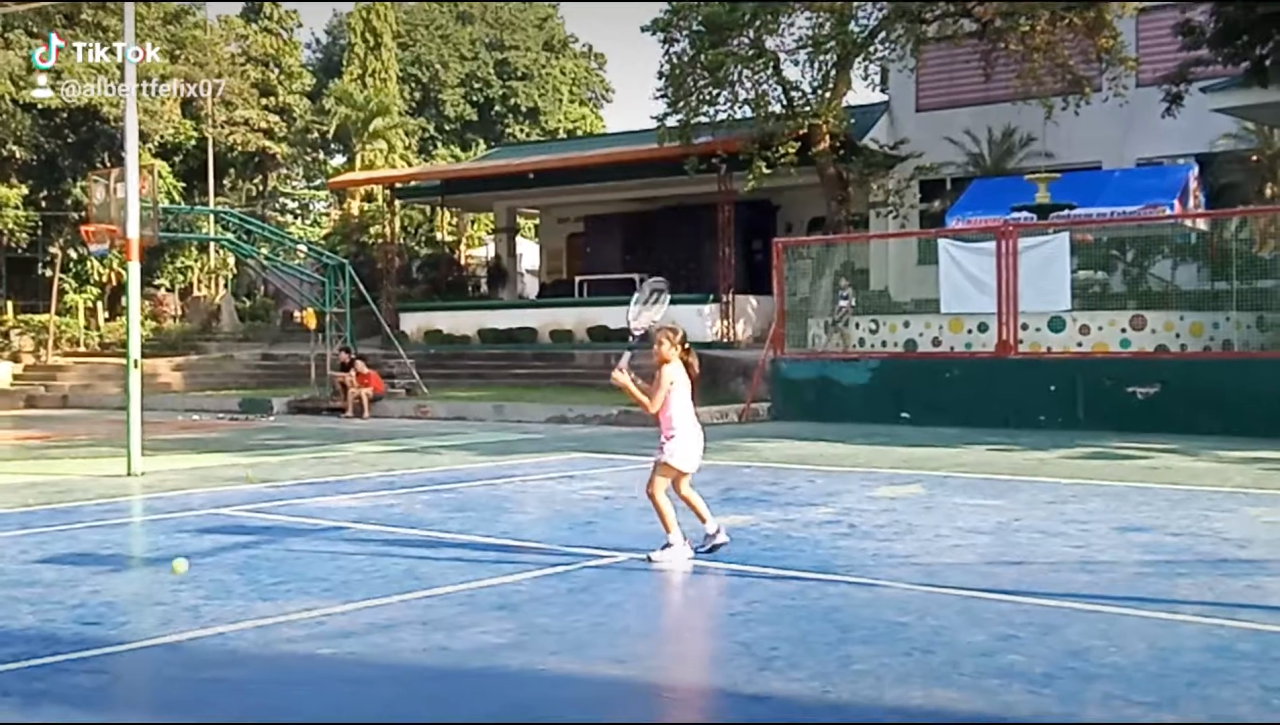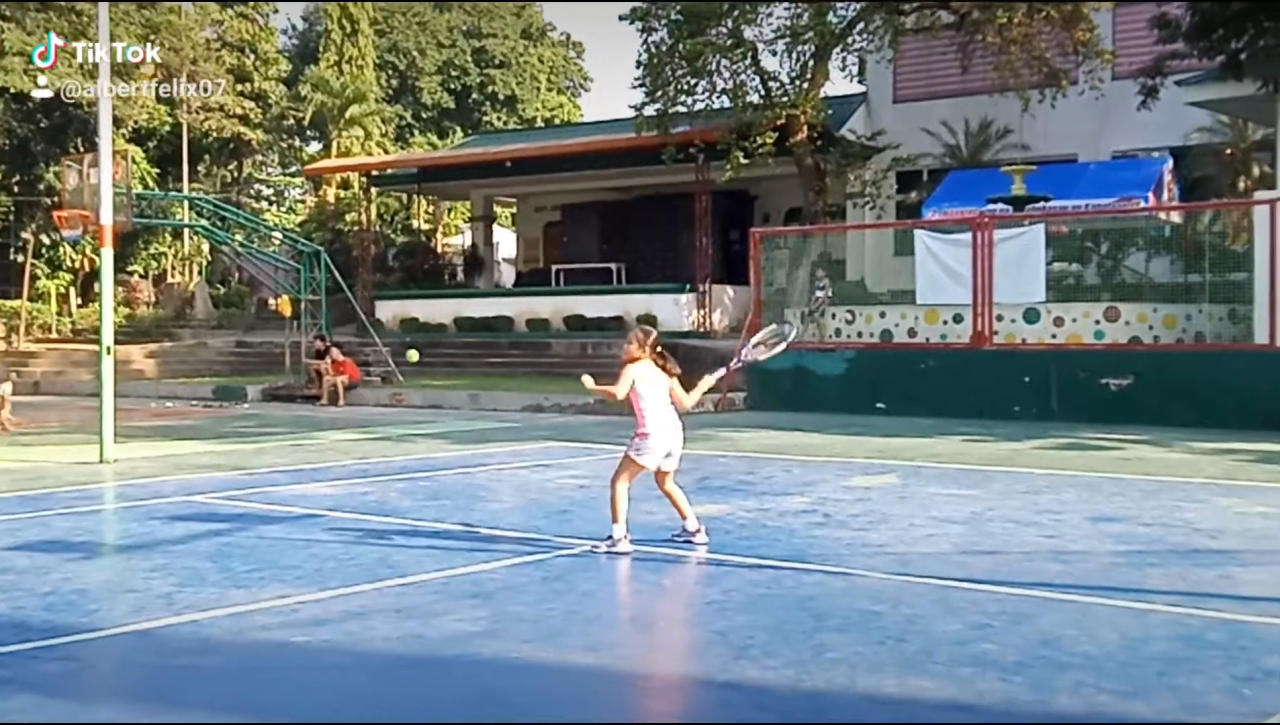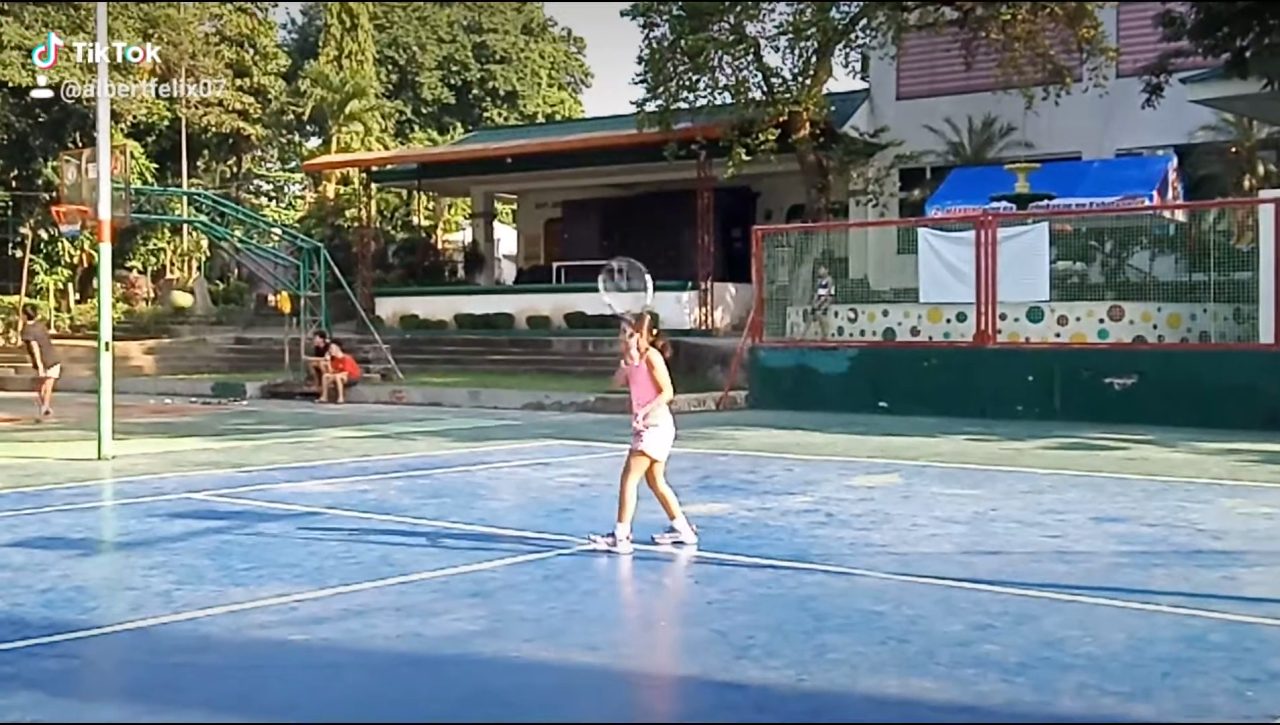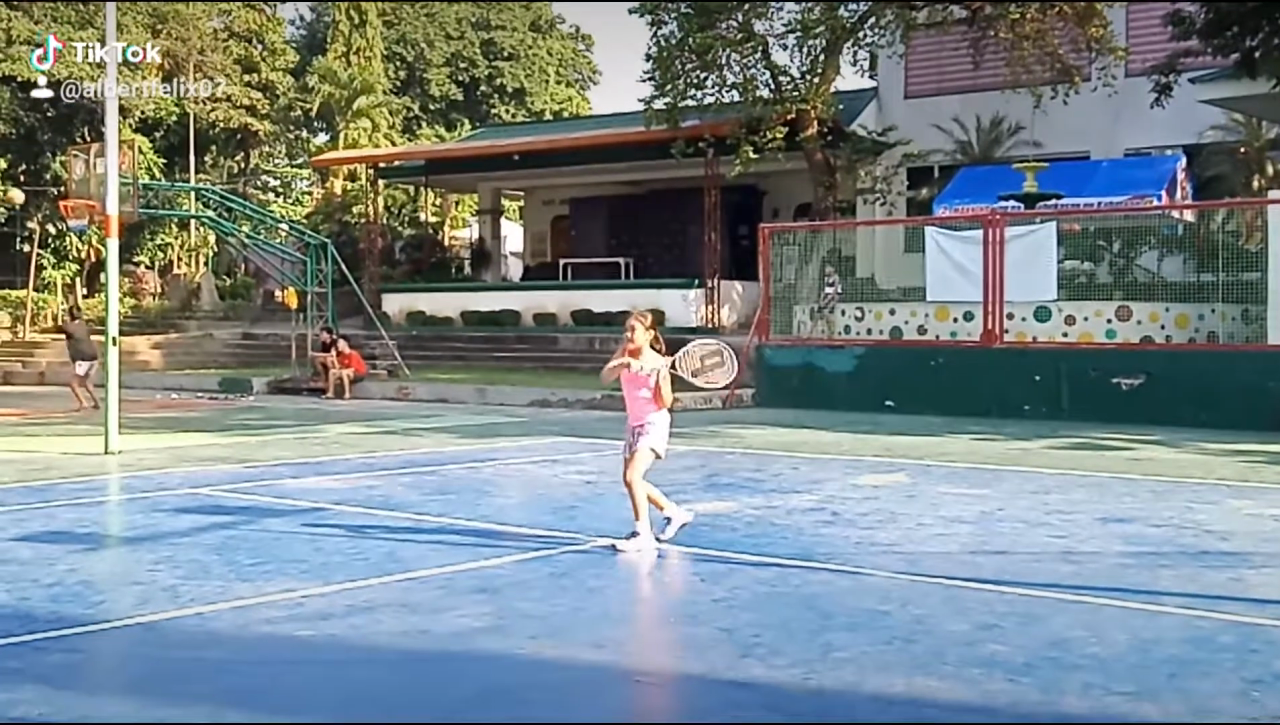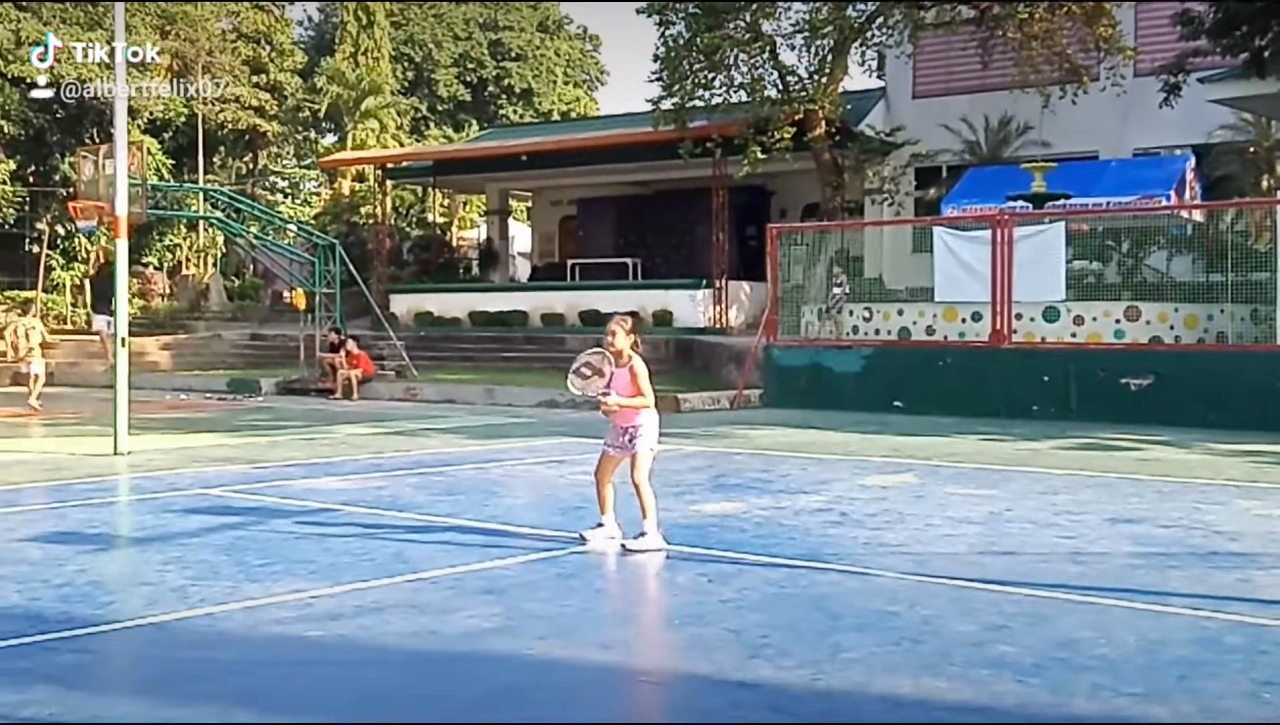
dt=0.4s
person 1, frame 1
left shoulder: (667, 370)
right shoulder: (676, 369)
left elbow: (652, 407)
right elbow: (658, 399)
left wrist: (626, 385)
right wrist: (633, 382)
left hip: (680, 437)
right hip: (682, 437)
left knee: (655, 489)
right knee: (681, 488)
left ankle: (678, 544)
right ankle: (714, 531)
person 1, frame 2
left shoulder: (632, 369)
right shoulder: (664, 373)
left elbow: (617, 393)
right elbow: (685, 403)
left wrist: (592, 387)
right wrist: (704, 385)
left hip: (651, 434)
right hip: (672, 431)
left knee: (619, 482)
right knee: (666, 483)
left ankle: (619, 537)
right ankle: (694, 528)
person 1, frame 3
left shoulder: (652, 357)
right shoulder: (635, 358)
left elbow: (667, 392)
right elbow: (620, 380)
left wrist: (647, 410)
right wrist: (628, 363)
left hip: (655, 426)
right hip: (647, 427)
left knee: (629, 479)
right knee: (655, 481)
left ankle: (621, 537)
right ankle: (682, 529)
person 1, frame 4
left shoulder: (659, 362)
right shoulder: (623, 356)
left elbow: (665, 403)
right elbow: (605, 377)
left wrist: (661, 378)
right wrist: (625, 364)
left hip: (653, 425)
right hip: (635, 425)
left knee: (631, 477)
right knee: (634, 480)
left ankle: (643, 534)
right ankle: (675, 514)
person 1, frame 5
left shoulder: (636, 365)
left elbow: (649, 401)
right elbow: (607, 393)
left wrist: (618, 401)
right wrist: (606, 406)
left hip: (642, 426)
right hip: (620, 426)
left knee: (639, 477)
right knee: (601, 474)
left ankle: (651, 533)
right ankle: (609, 524)
